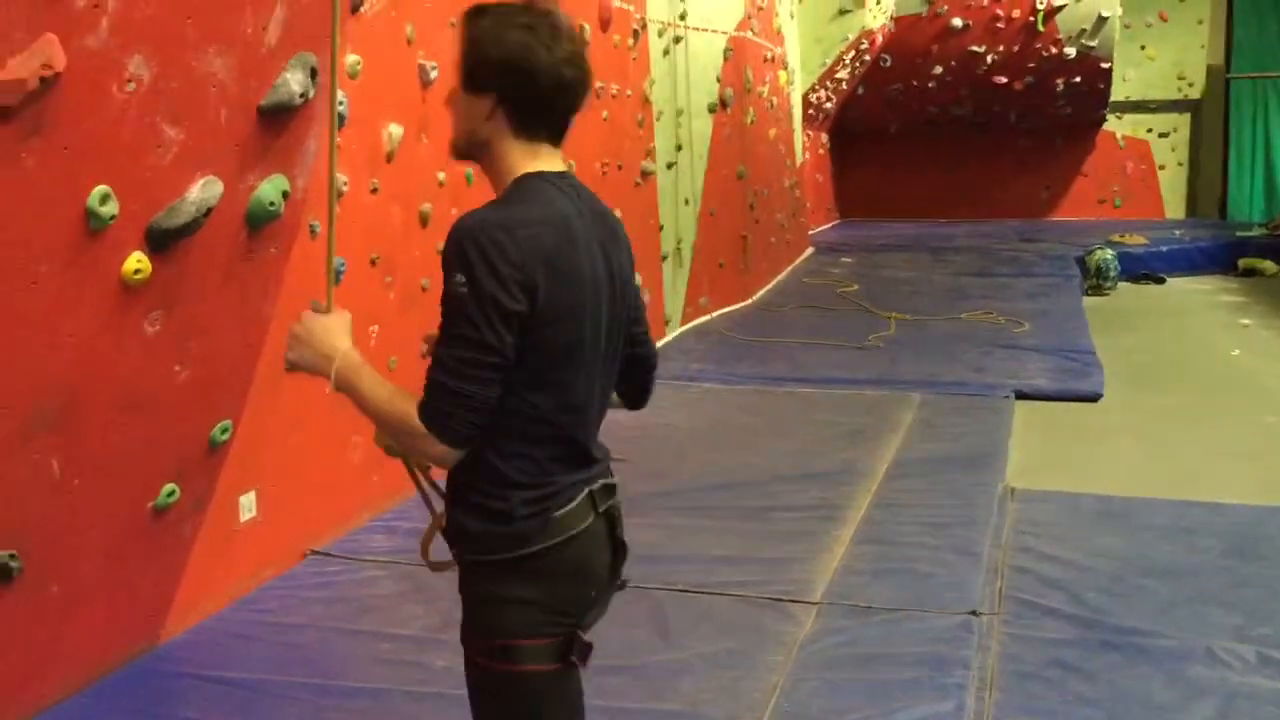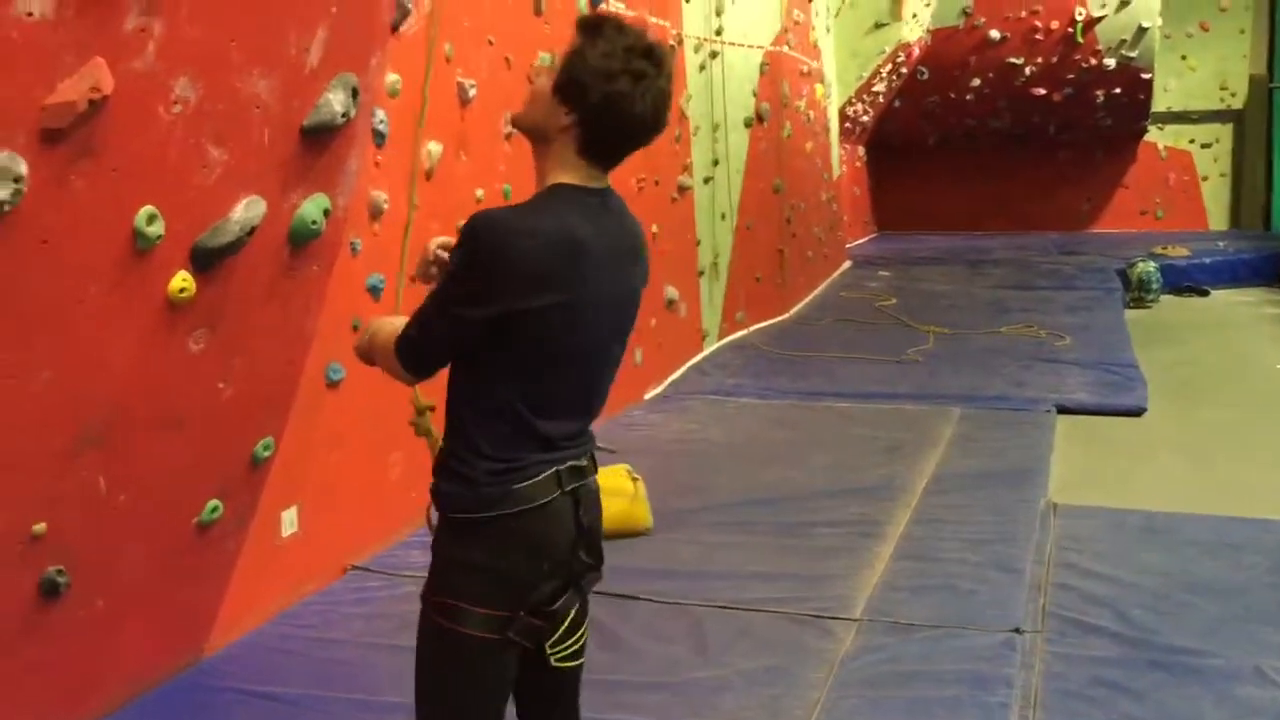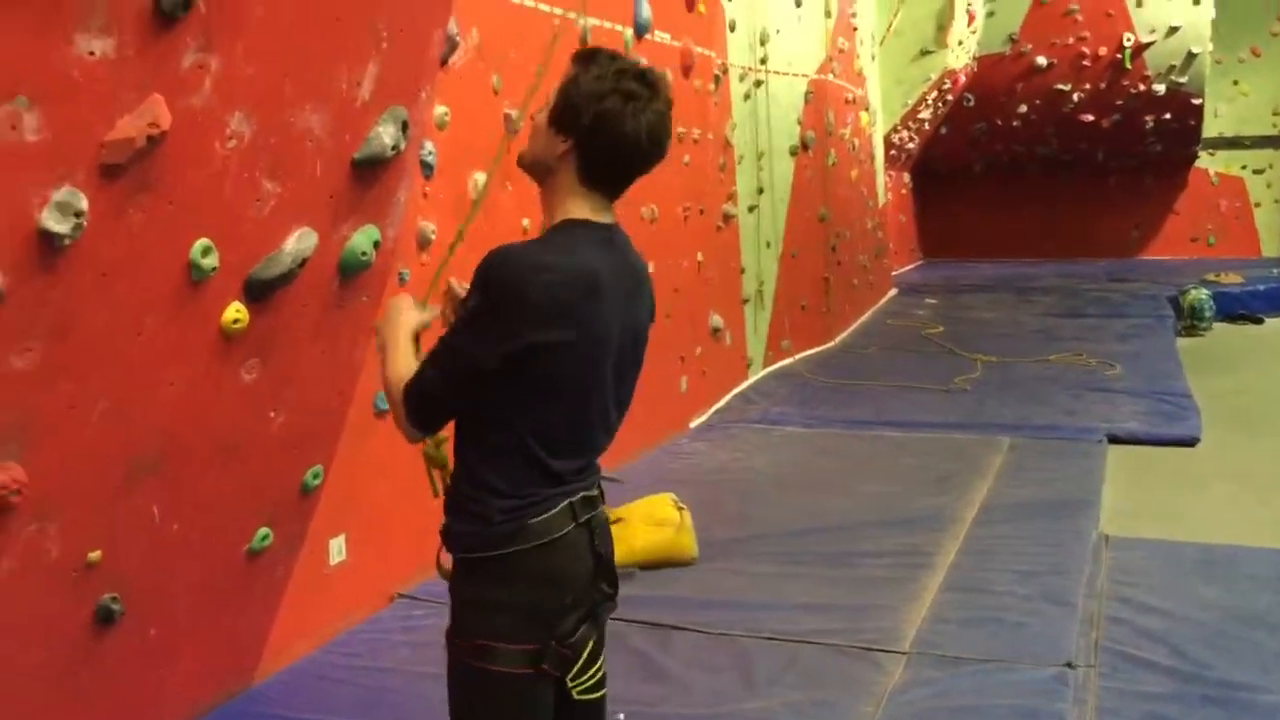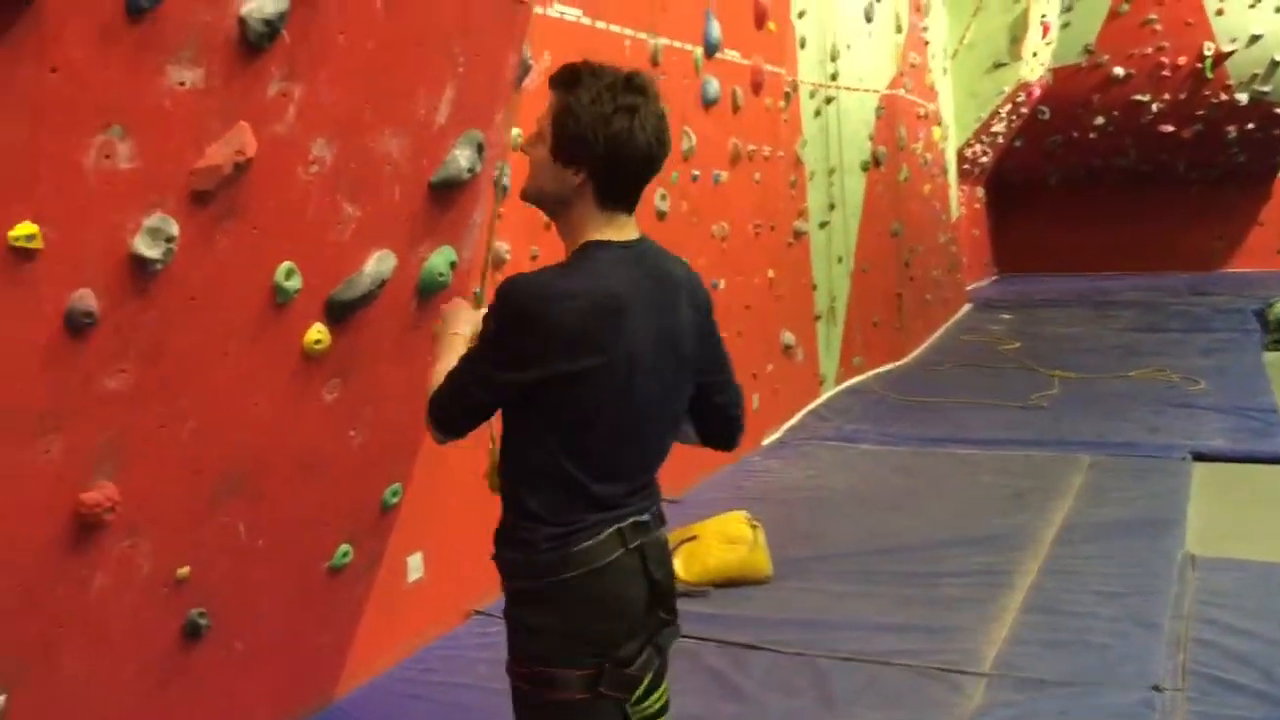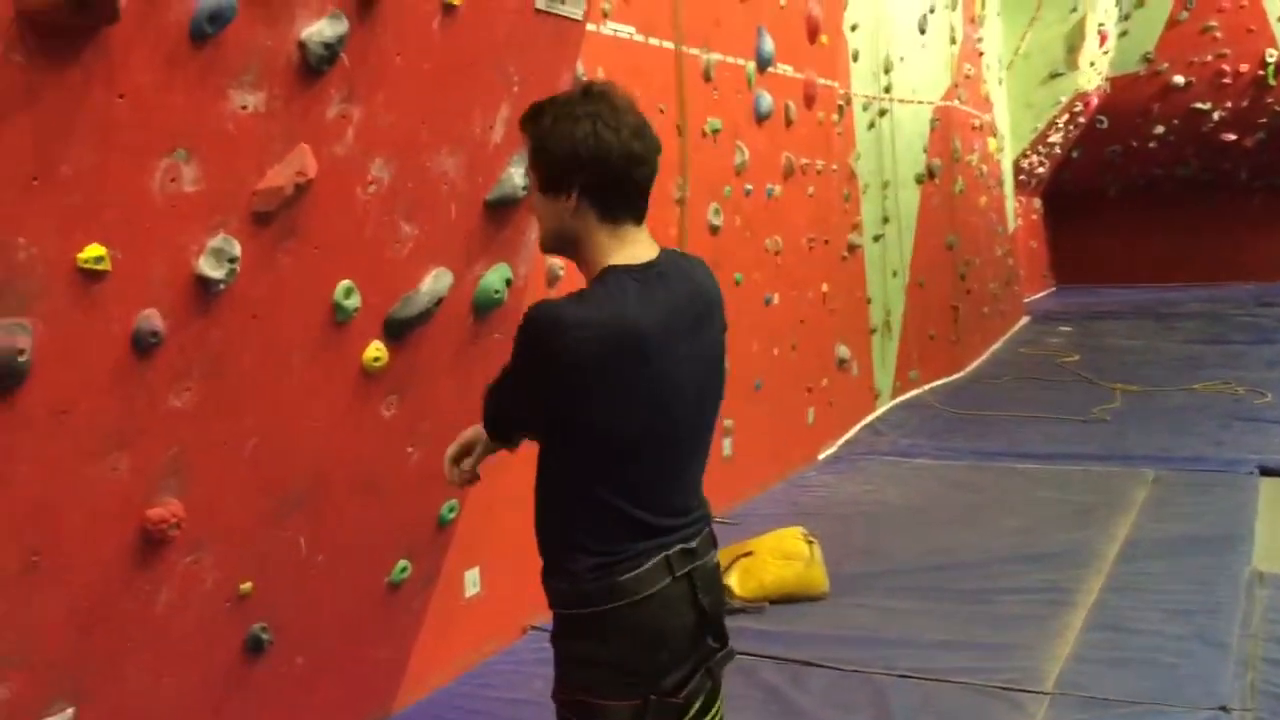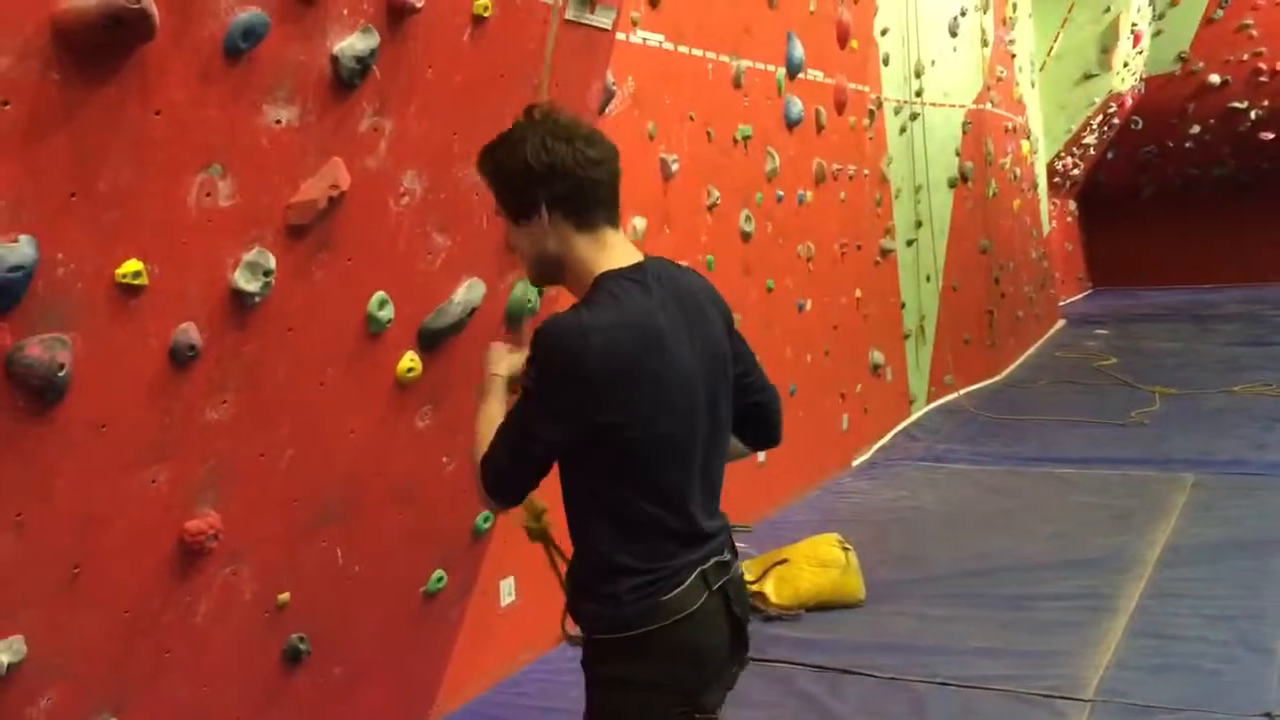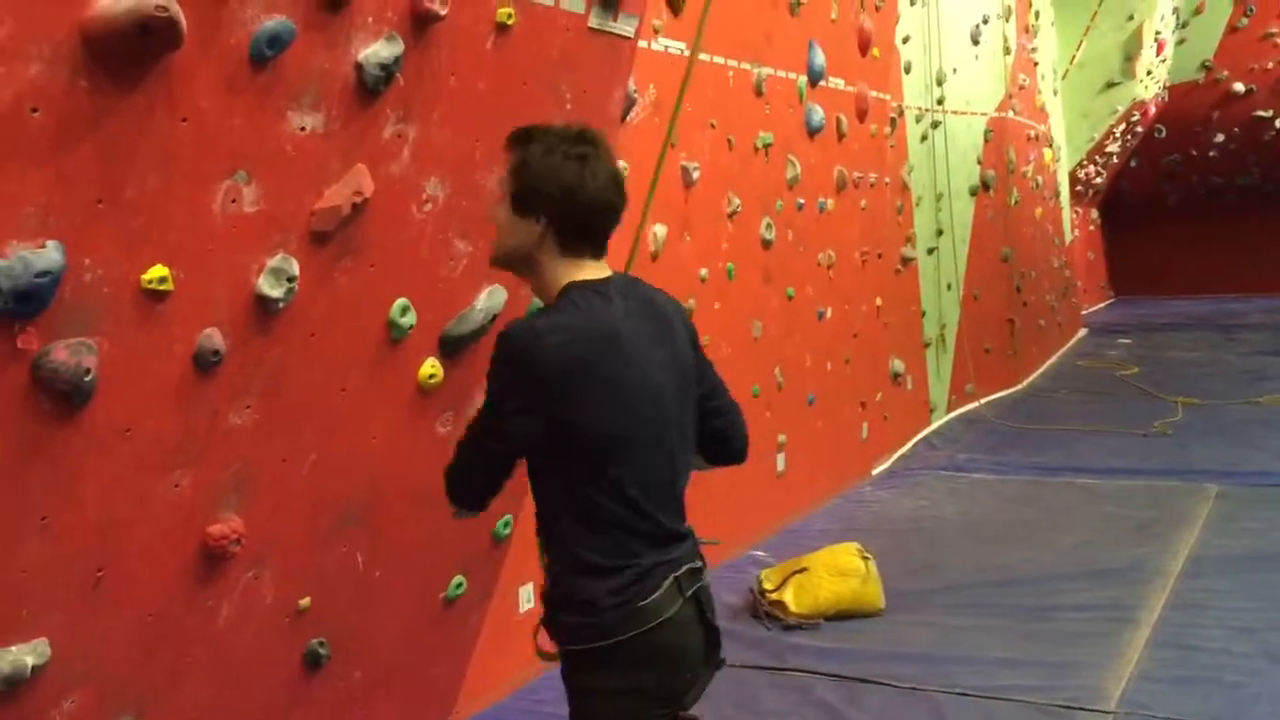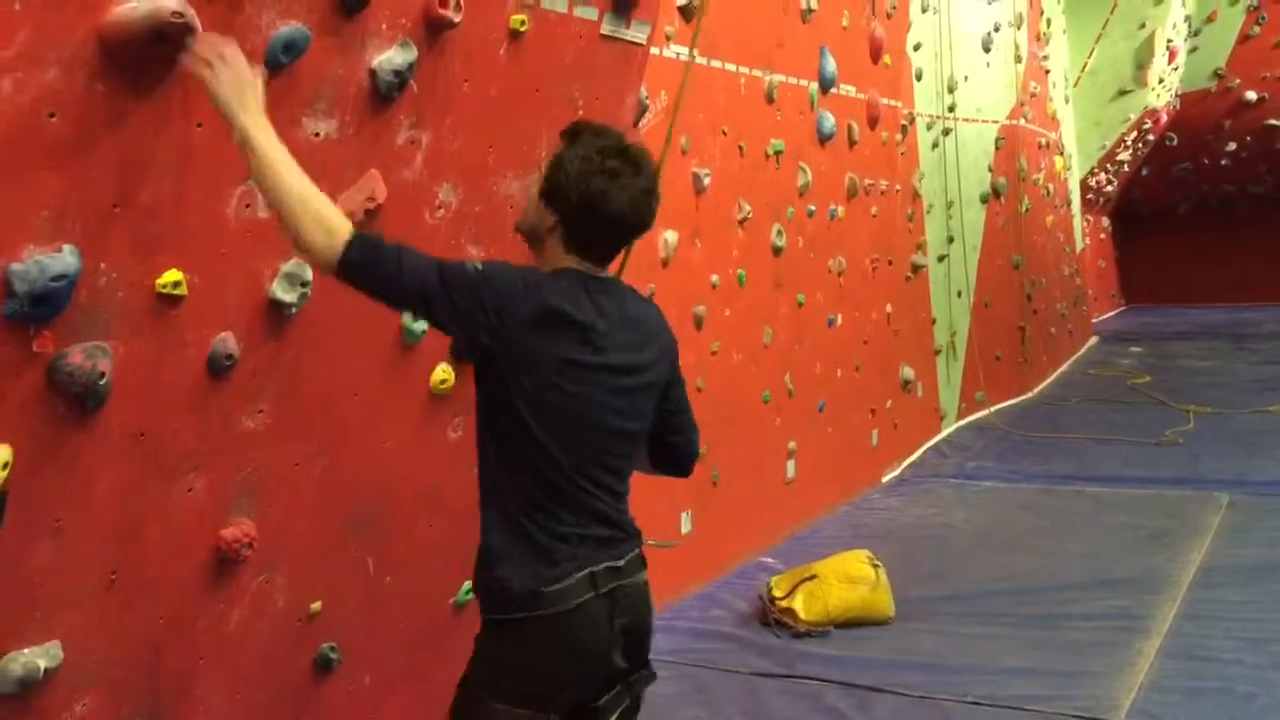
dt=0.4s
person 1, frame 1
left shoulder: (491, 238)
right shoulder: (603, 224)
left elbow: (442, 440)
right elbow: (635, 385)
left wrist: (338, 360)
left hip: (524, 554)
right hip: (584, 528)
person 1, frame 2
left shoulder: (506, 235)
right shoulder: (623, 235)
left elbow: (412, 360)
left wrist: (378, 334)
left hip: (496, 522)
right hip: (567, 506)
person 1, frame 3
left shoulder: (522, 271)
right shoulder: (628, 271)
left elbow: (417, 416)
left wrist: (397, 332)
left hip: (513, 559)
right hip: (579, 540)
person 1, frame 4
left shoulder: (541, 299)
right shoulder: (681, 284)
left elbow: (445, 419)
right elbow: (725, 428)
left wrist: (456, 332)
left hip: (567, 583)
right hip: (641, 560)
person 1, frame 5
left shoulder: (563, 329)
right shoulder: (697, 284)
left elbow: (506, 419)
right wrist: (496, 434)
left hip: (614, 613)
right hip: (694, 583)
person 1, frame 6
left shoulder: (575, 340)
right shoulder: (694, 292)
left elbow: (501, 486)
right elbow: (762, 425)
left wrist: (497, 382)
left hip: (648, 631)
right hip: (714, 597)
person 1, frame 7
left shoulder: (539, 344)
right shoulder: (662, 311)
left elbow: (466, 492)
right elbow: (728, 443)
left hip: (623, 636)
right hip: (681, 603)
person 1, frame 8
left shoulder: (511, 304)
right shoulder: (650, 327)
left elbow: (334, 246)
right elbow: (681, 453)
left wrist: (249, 118)
left hip: (540, 617)
right hip: (623, 599)
